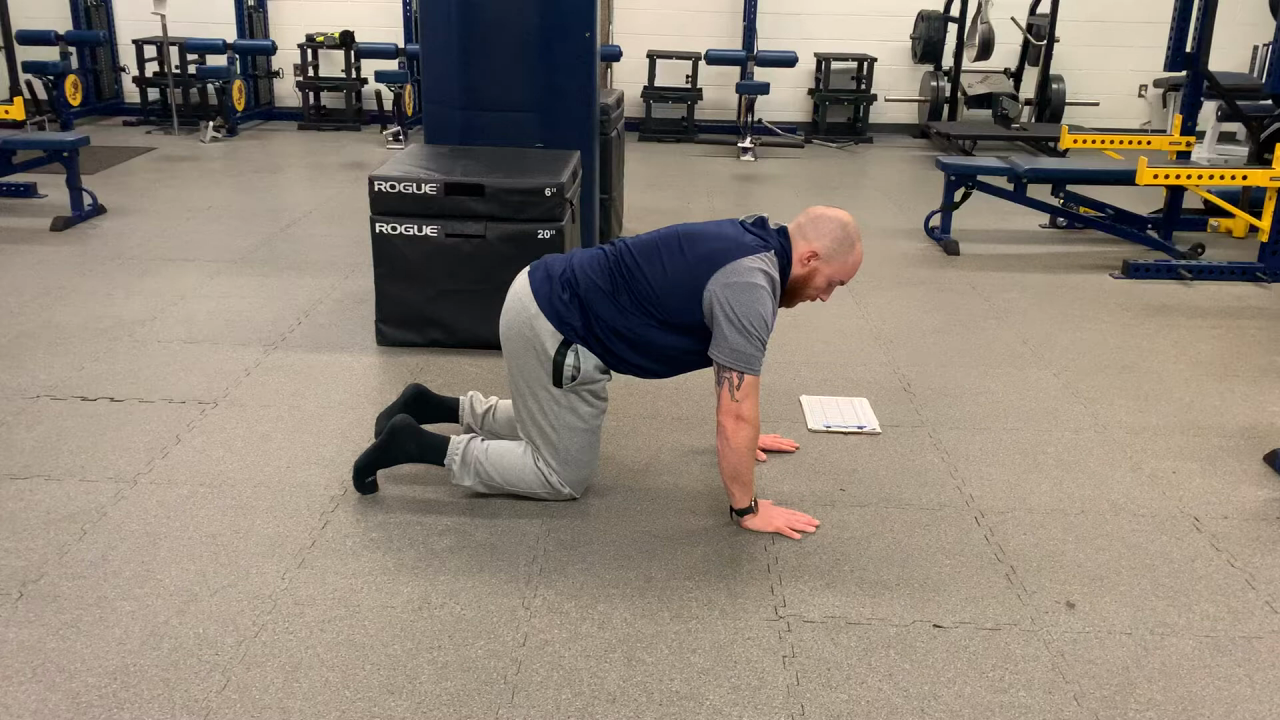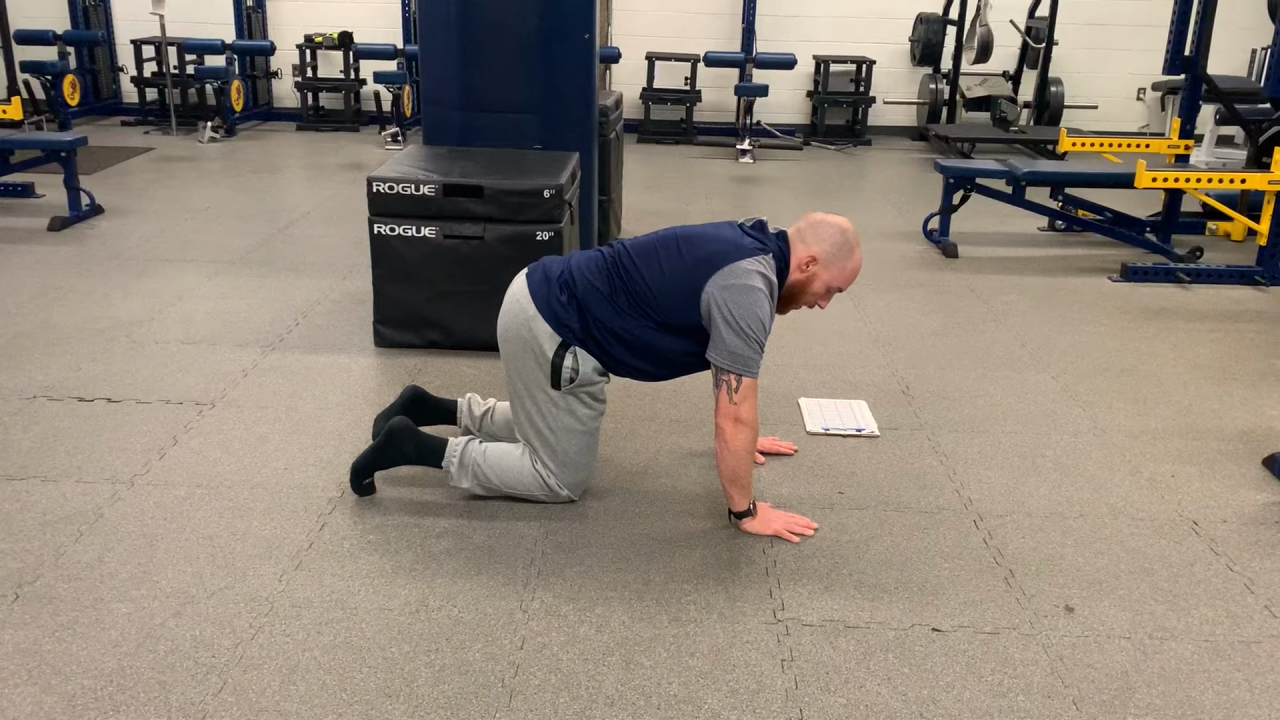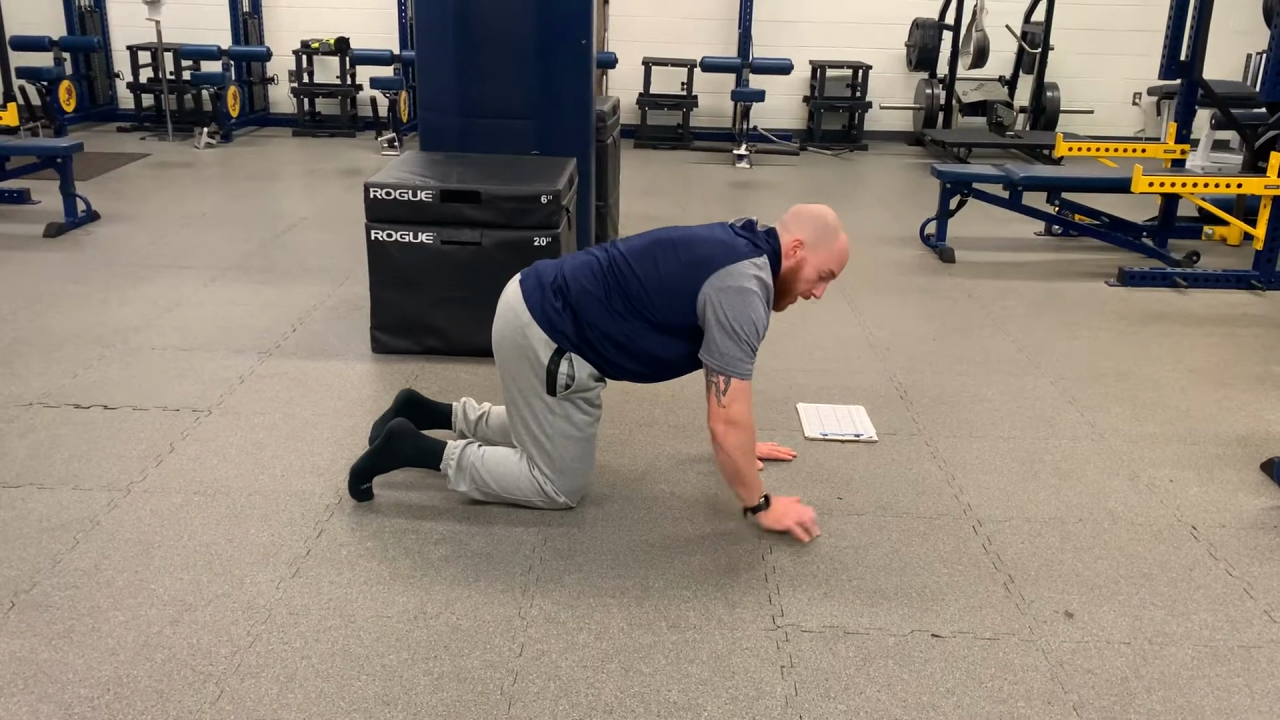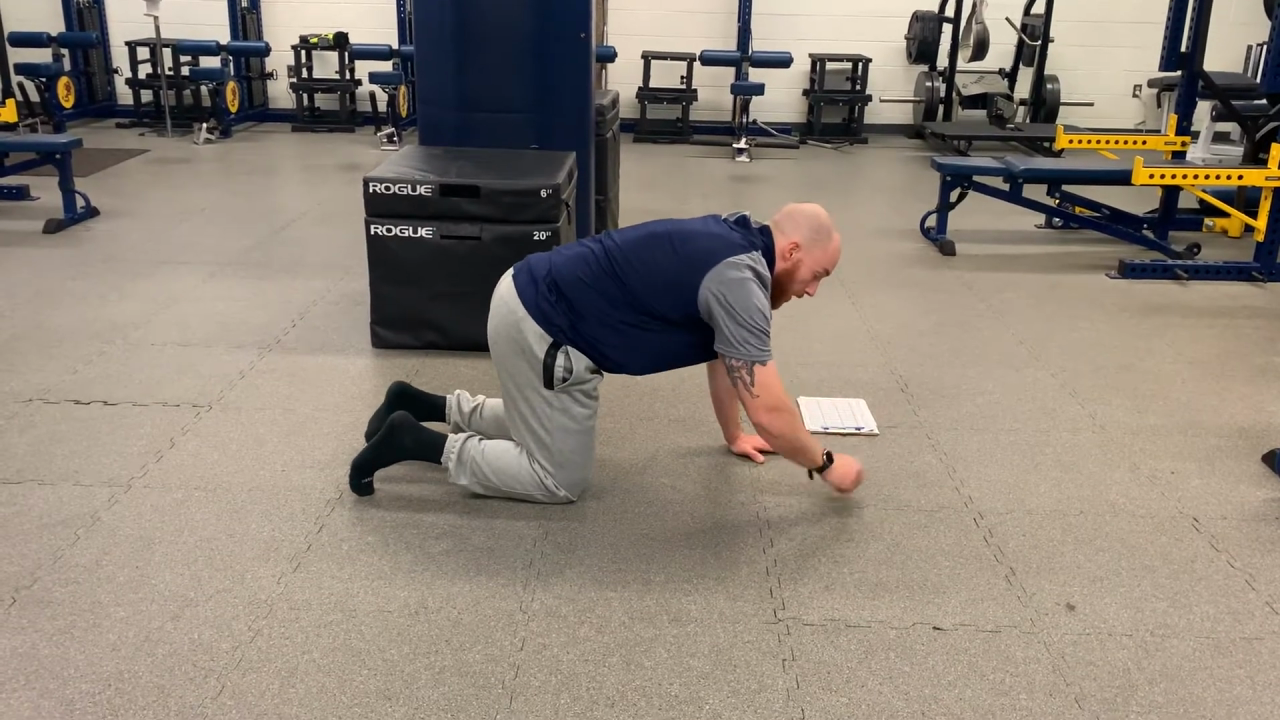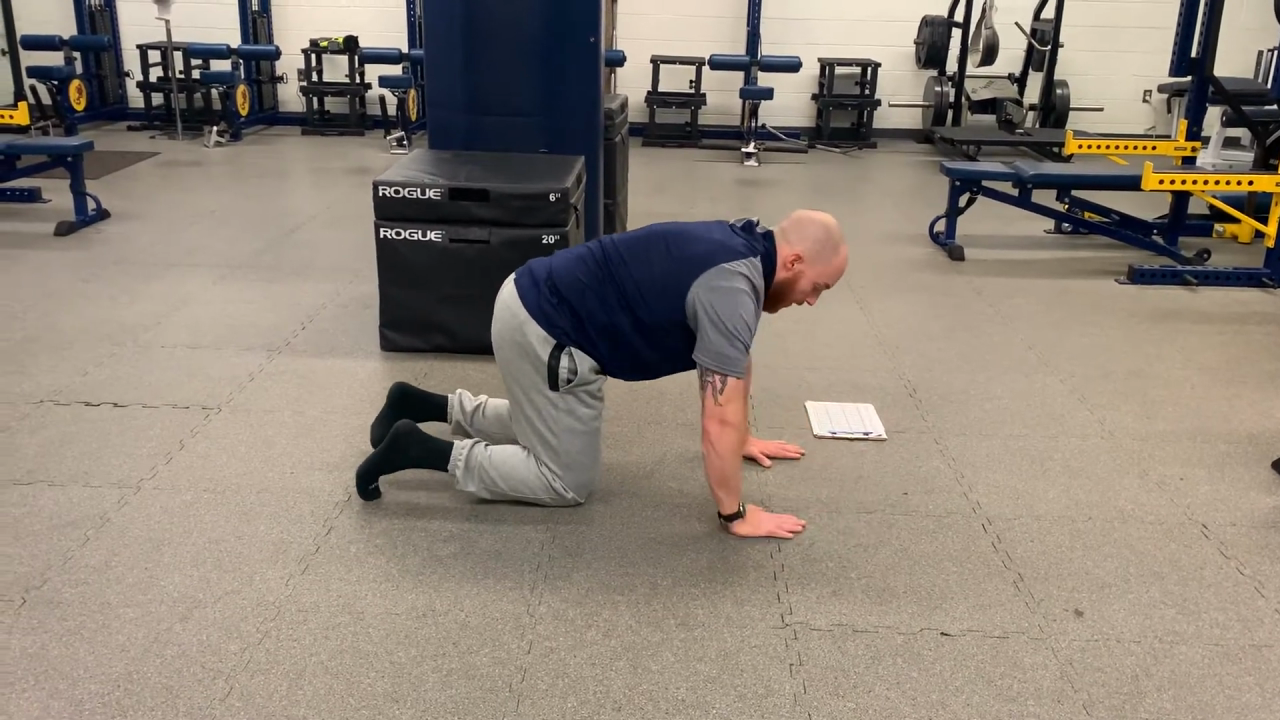
dt=1s
person 1, frame 1
left shoulder: (755, 244)
right shoulder: (750, 286)
right elbow: (735, 416)
left wrist: (743, 433)
right wrist: (747, 510)
left hip: (548, 300)
right hip: (554, 329)
left knee: (552, 429)
right knee: (564, 473)
left ankle: (437, 405)
right ankle: (420, 446)
person 1, frame 2
left shoulder: (754, 248)
right shoulder: (748, 289)
right elbow: (733, 418)
left wrist: (741, 436)
right wrist: (745, 511)
left hip: (545, 303)
right hip: (552, 329)
left knee: (553, 432)
right knee: (562, 476)
left ankle: (435, 407)
right ankle: (418, 447)
person 1, frame 3
left shoulder: (744, 250)
right shoulder: (743, 289)
left elbow: (725, 375)
right elbow: (726, 420)
left wrist: (742, 445)
right wrist: (759, 505)
left hip: (539, 309)
right hip: (548, 334)
left knee: (546, 437)
right knee: (560, 483)
left ankle: (430, 411)
right ankle: (421, 449)
person 1, frame 4
left shoulder: (736, 242)
right shoulder: (739, 282)
left elbow: (721, 356)
right elbow: (768, 409)
left wrist: (733, 435)
right wrist: (826, 464)
left hip: (534, 302)
right hip: (541, 327)
left knee: (540, 429)
right knee: (559, 478)
left ankle: (420, 404)
right ankle: (417, 442)
person 1, frame 5
left shoulder: (745, 248)
right shoulder: (731, 289)
left elbow: (735, 362)
right elbow: (719, 421)
left wrist: (743, 439)
right wrist: (736, 515)
left hip: (536, 306)
right hip: (545, 330)
left knee: (542, 428)
right knee: (566, 480)
left ankle: (422, 404)
right ankle: (422, 450)
